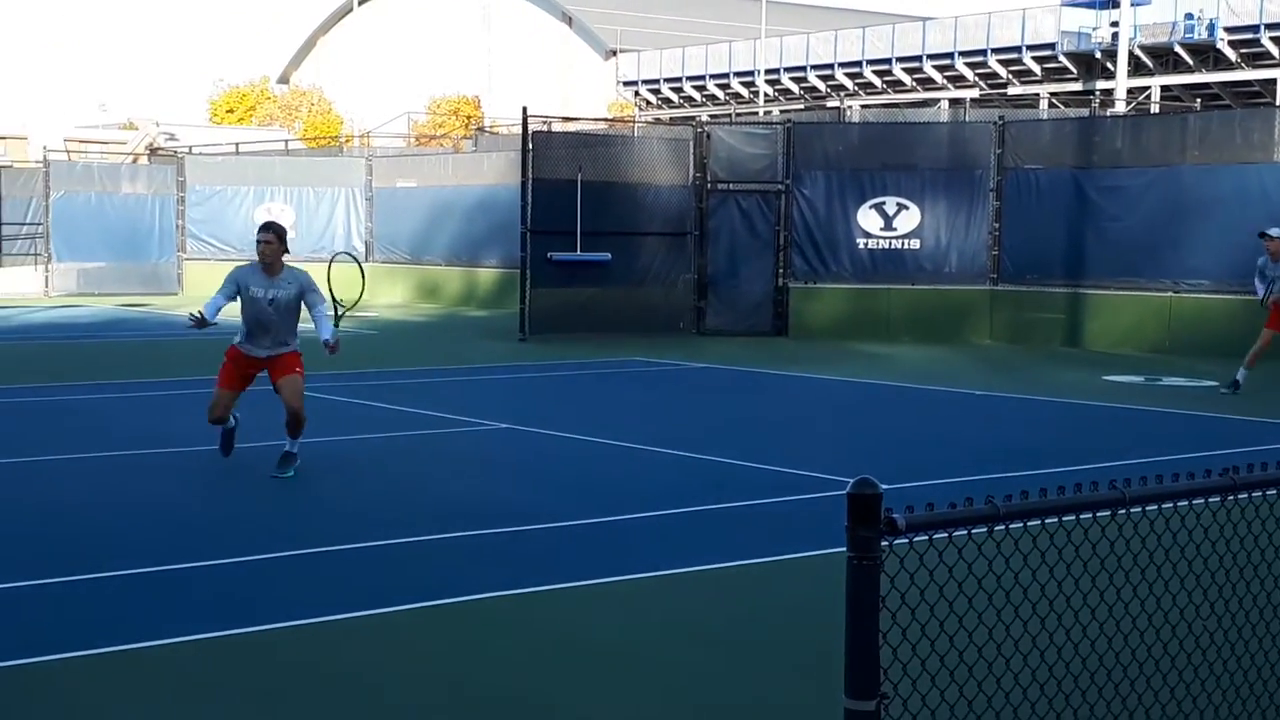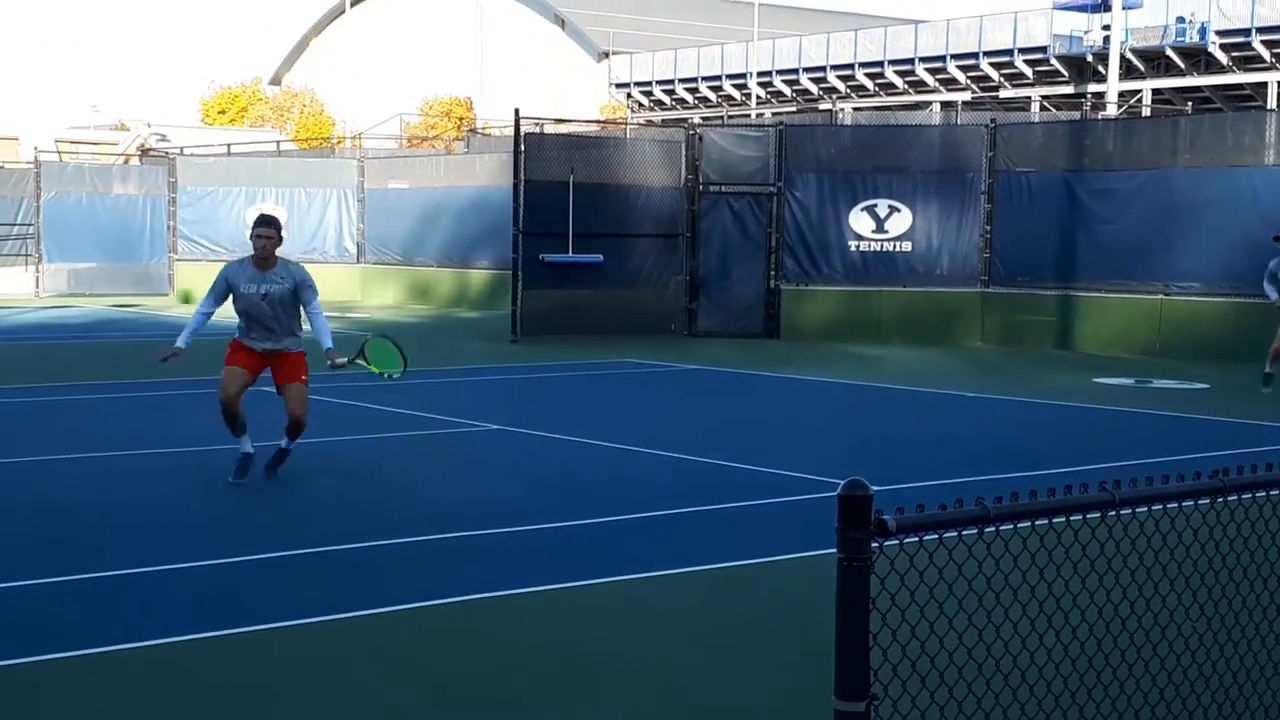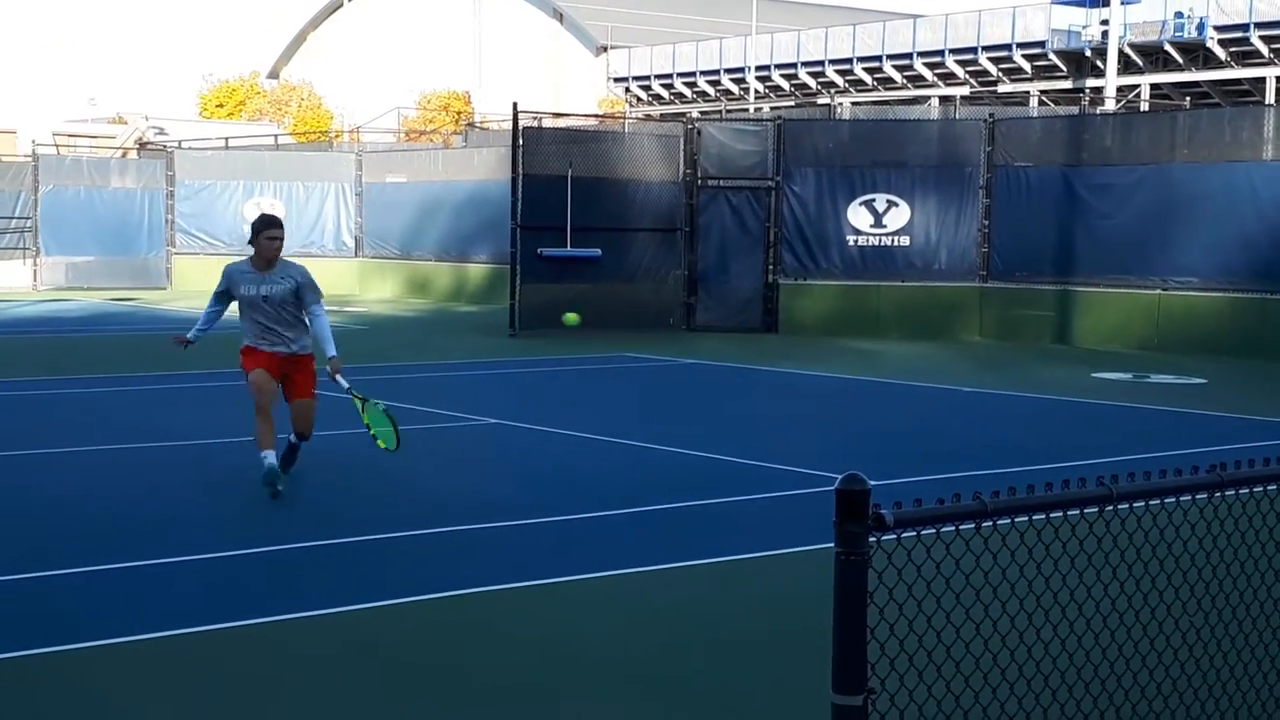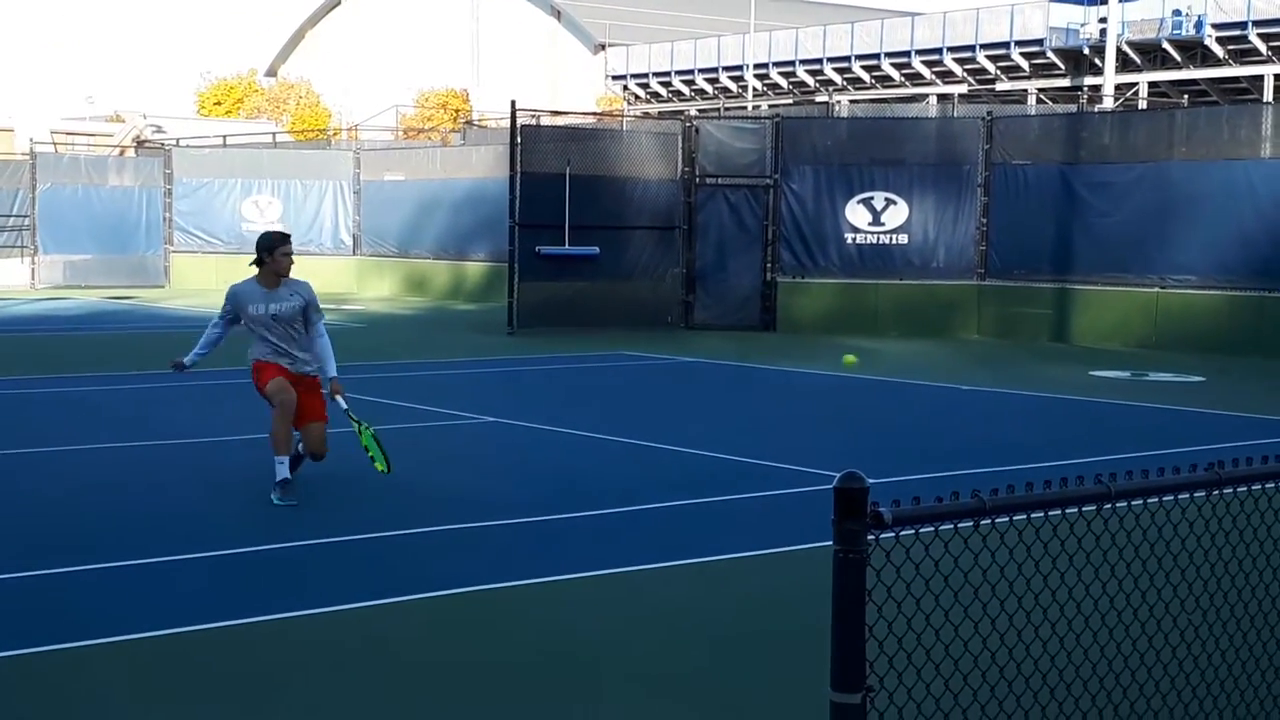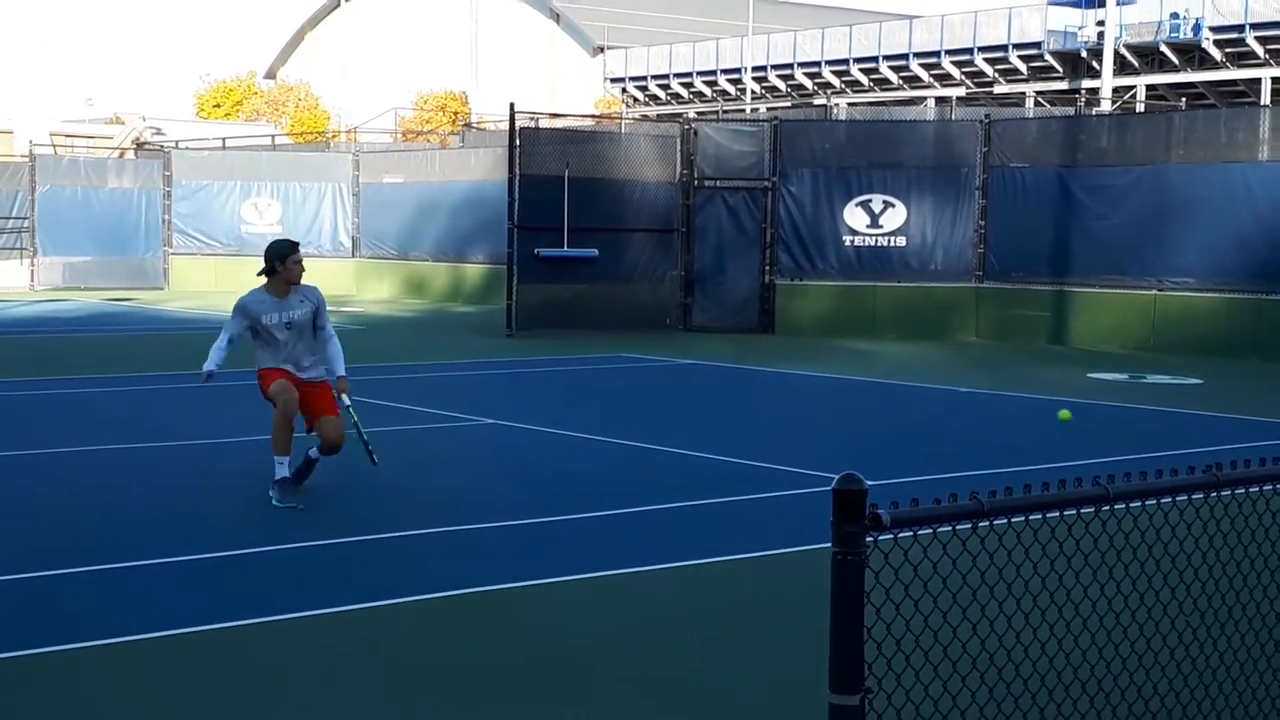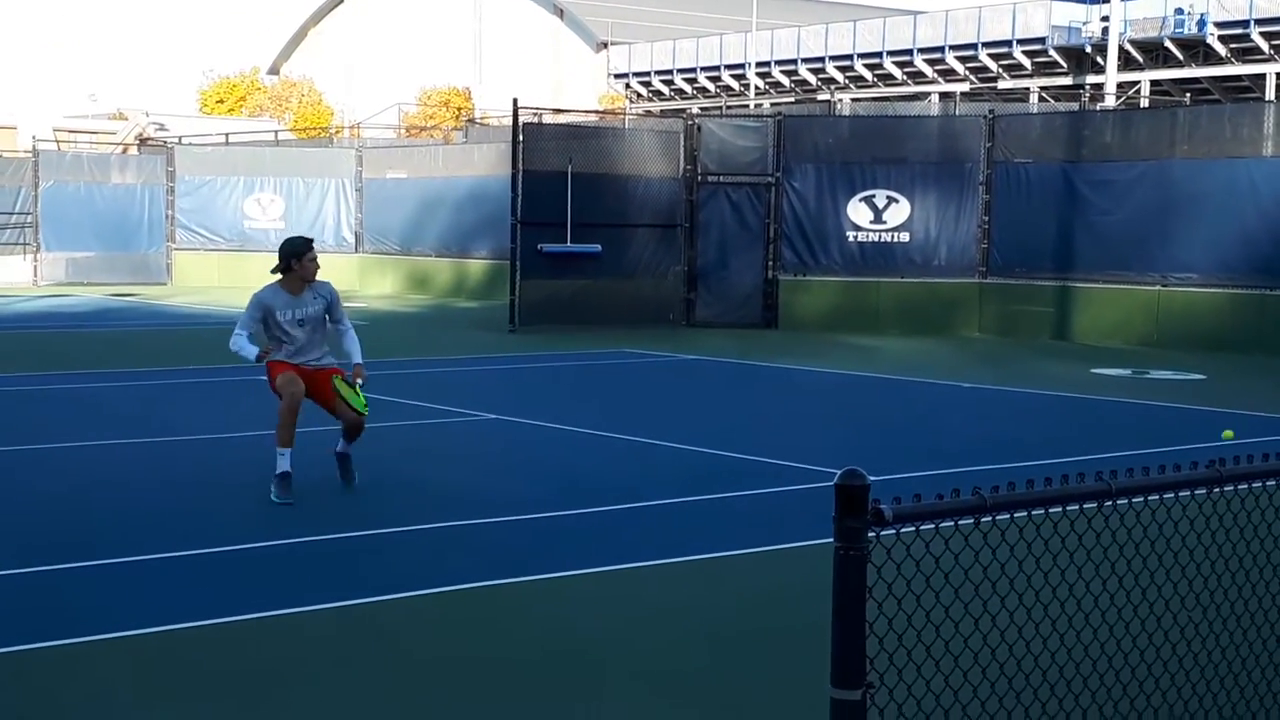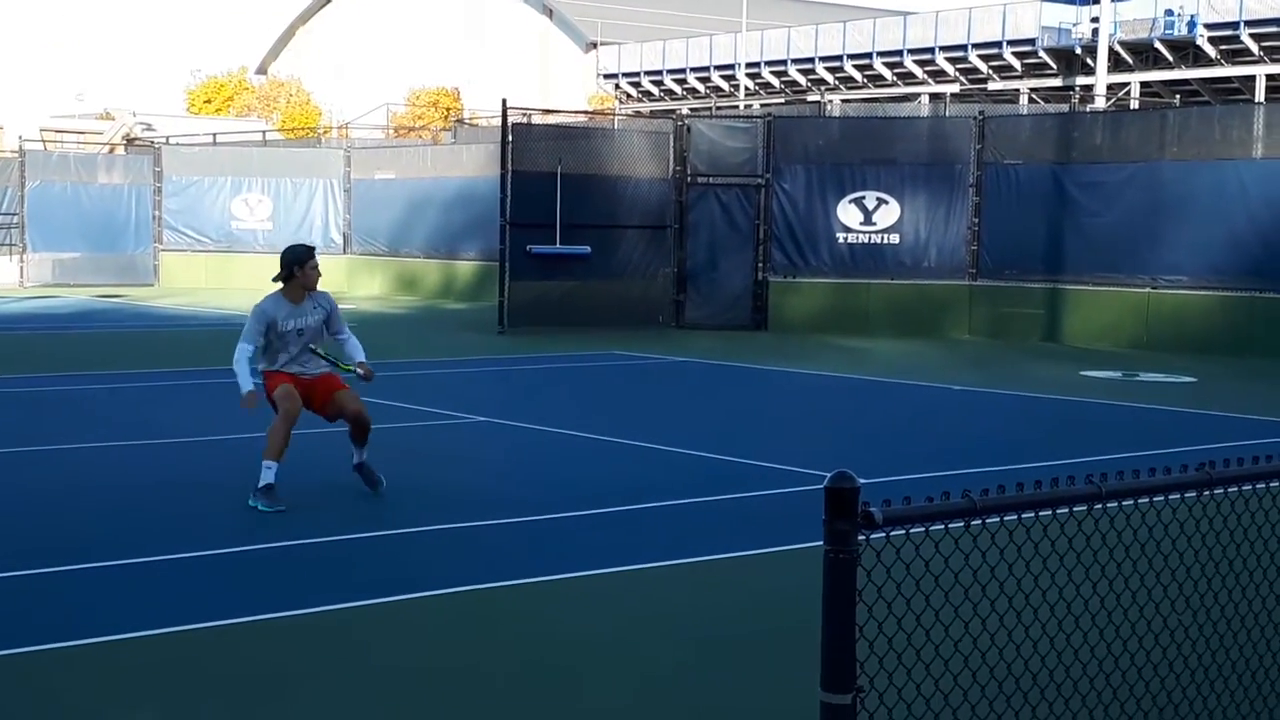
dt=0.1s
person 1, frame 1
left shoulder: (301, 279)
right shoulder: (242, 274)
left elbow: (320, 312)
right elbow: (216, 301)
left wrist: (328, 338)
right wrist: (204, 318)
left hip: (285, 353)
right hip: (245, 351)
left knee: (295, 407)
right knee: (216, 415)
left ankle: (291, 453)
right ankle: (230, 423)
person 1, frame 2
left shoulder: (296, 273)
right shoulder: (232, 271)
left elbow: (315, 312)
right elbow: (206, 309)
left wrist: (328, 348)
right wrist: (181, 343)
left hip: (287, 350)
right hip: (247, 347)
left knee: (298, 416)
right knee: (226, 398)
left ankle: (284, 448)
right ankle: (245, 450)
person 1, frame 3
left shoulder: (297, 273)
right shoulder: (233, 272)
left elbow: (317, 314)
right elbow: (216, 307)
left wrist: (331, 355)
right wrist: (192, 336)
left hip: (298, 354)
right hip: (259, 351)
left knee: (303, 431)
right knee: (265, 401)
left ankle: (291, 445)
right ankle: (270, 469)
person 1, frame 4
left shoulder: (302, 290)
right shoulder: (240, 293)
left elbow: (319, 335)
right elbow: (217, 329)
left wrist: (332, 376)
right wrist: (190, 359)
left hip: (307, 373)
right hip: (267, 367)
left knee: (317, 450)
right knee: (287, 398)
left ankle: (299, 449)
right ankle: (282, 480)
person 1, frame 5
left shoulder: (311, 296)
right shoulder: (250, 303)
left elbow: (329, 336)
right elbow: (225, 340)
left wrist: (340, 375)
right wrist: (210, 367)
left hip: (314, 377)
right hip: (275, 374)
left knee: (334, 442)
right knee: (289, 397)
left ankle: (312, 455)
right ankle: (281, 480)
person 1, frame 6
left shoulder: (324, 291)
right shoulder: (264, 299)
left elbow: (344, 327)
right elbow: (237, 339)
left wrist: (357, 363)
right wrist: (255, 353)
left hip: (321, 365)
right hip: (283, 366)
left knee: (355, 419)
right knee: (294, 391)
left ankle: (342, 450)
right ankle: (282, 474)
person 1, frame 7
left shoulder: (324, 302)
right shoulder: (266, 309)
left elbow: (344, 337)
right elbow: (242, 354)
left wrist: (360, 362)
right wrist: (247, 388)
left hip: (318, 374)
right hip: (281, 375)
left knee: (359, 414)
right knee: (290, 405)
left ankle: (360, 462)
right ankle: (265, 486)
